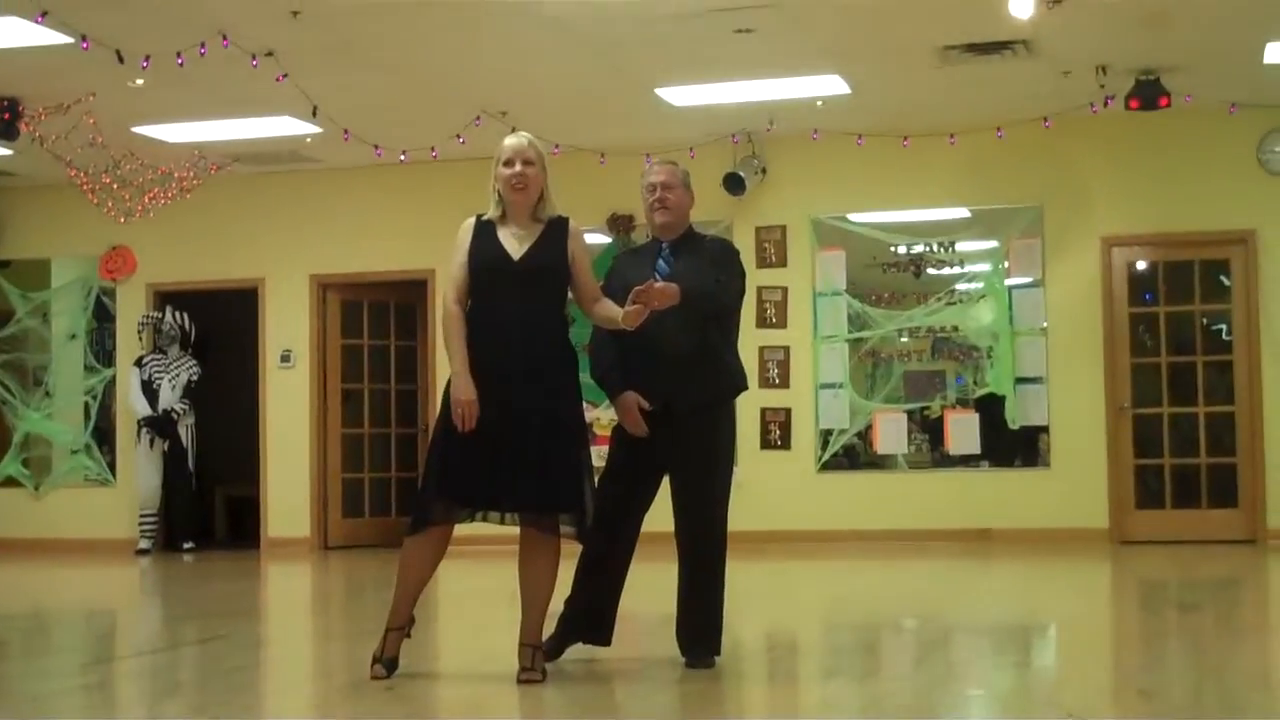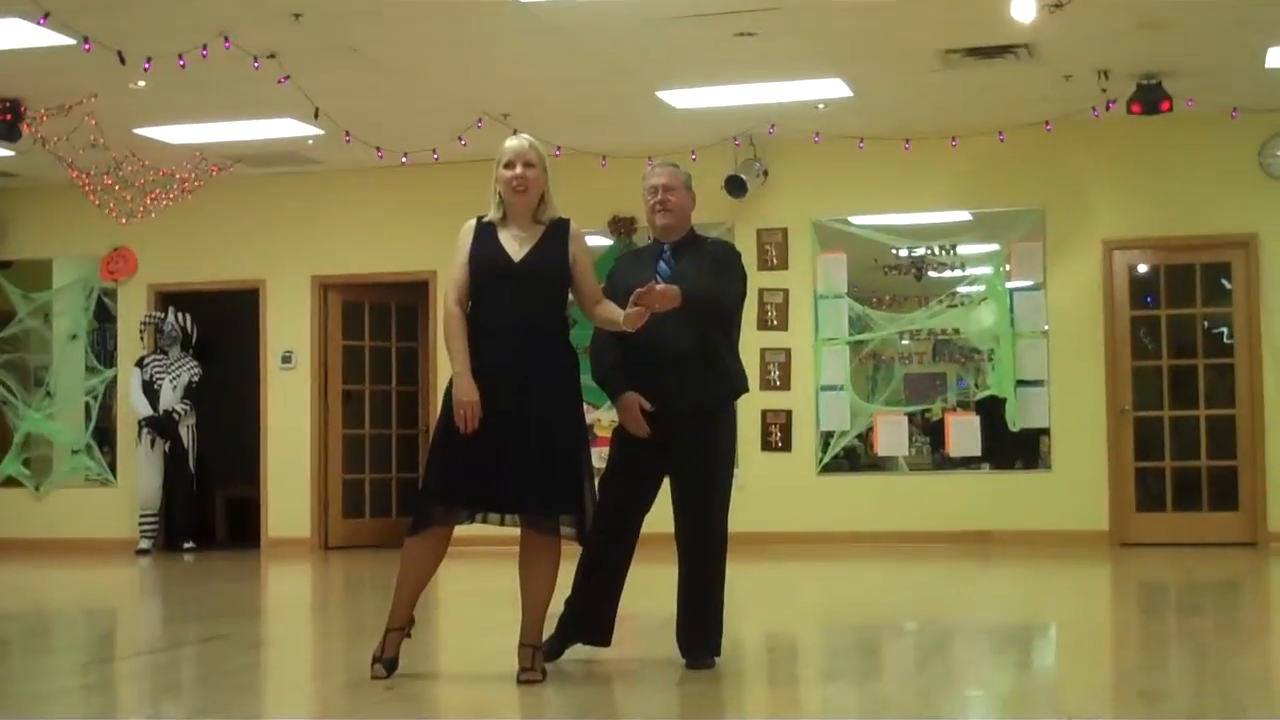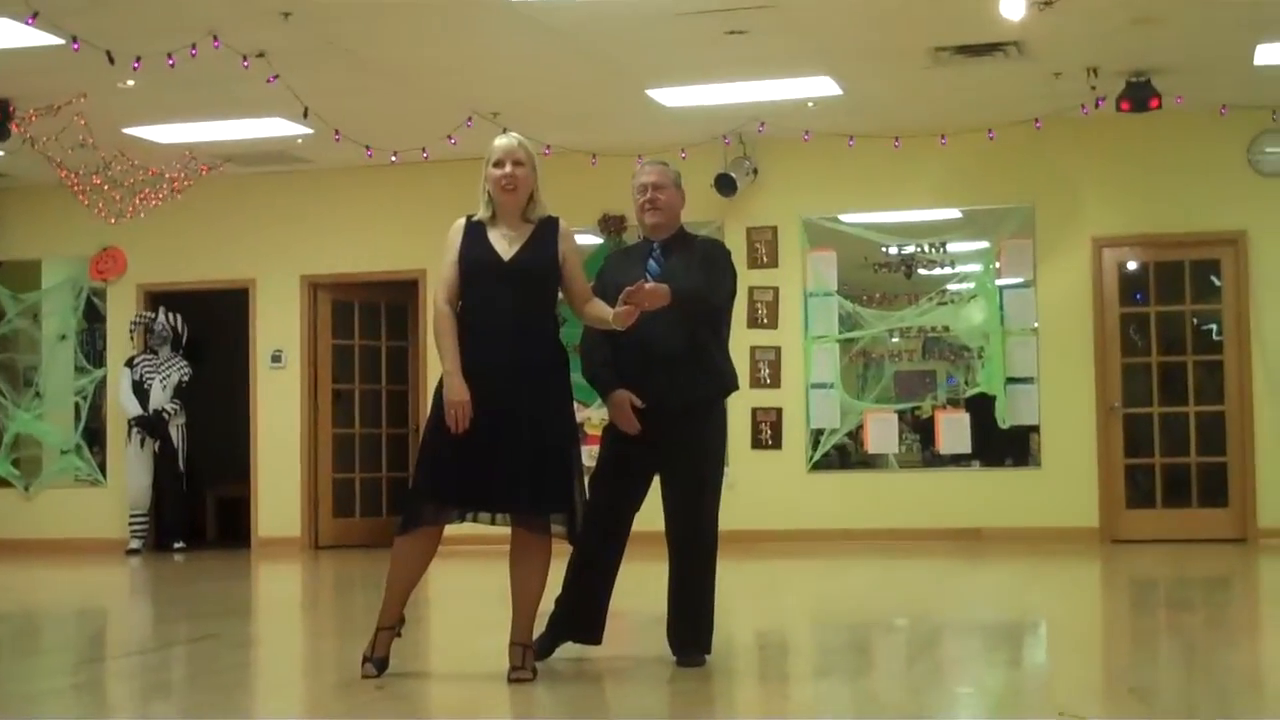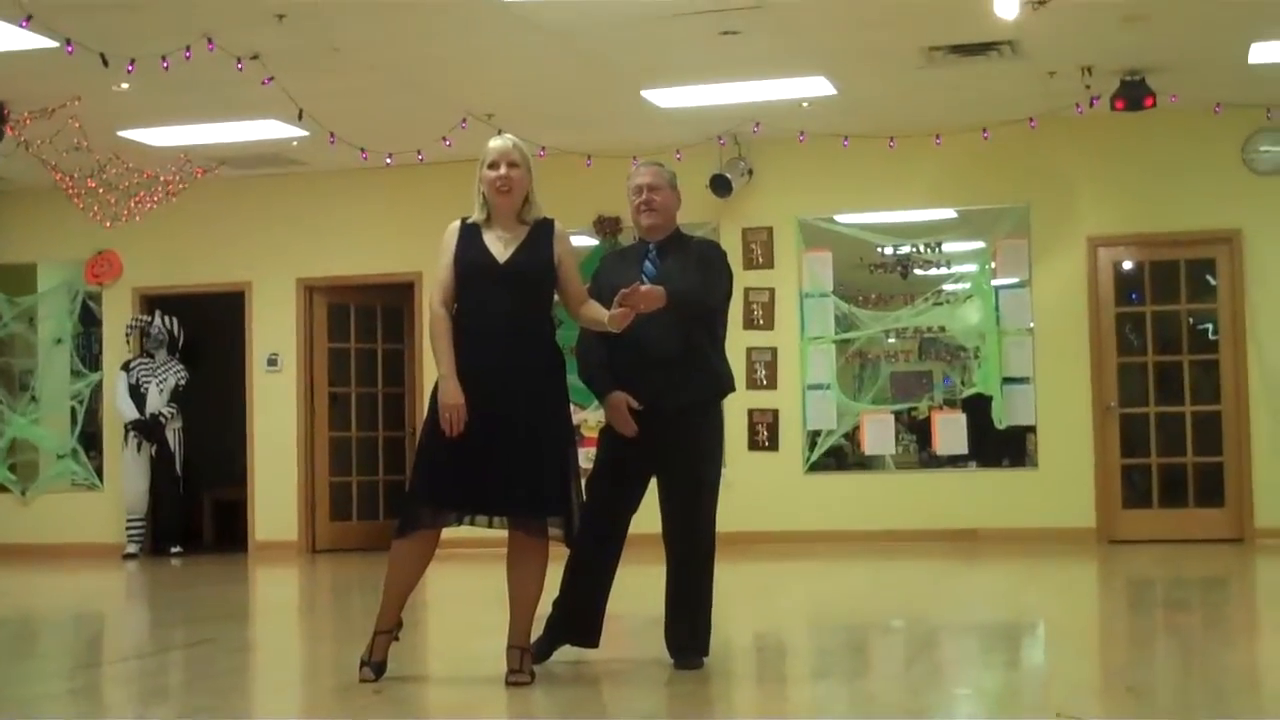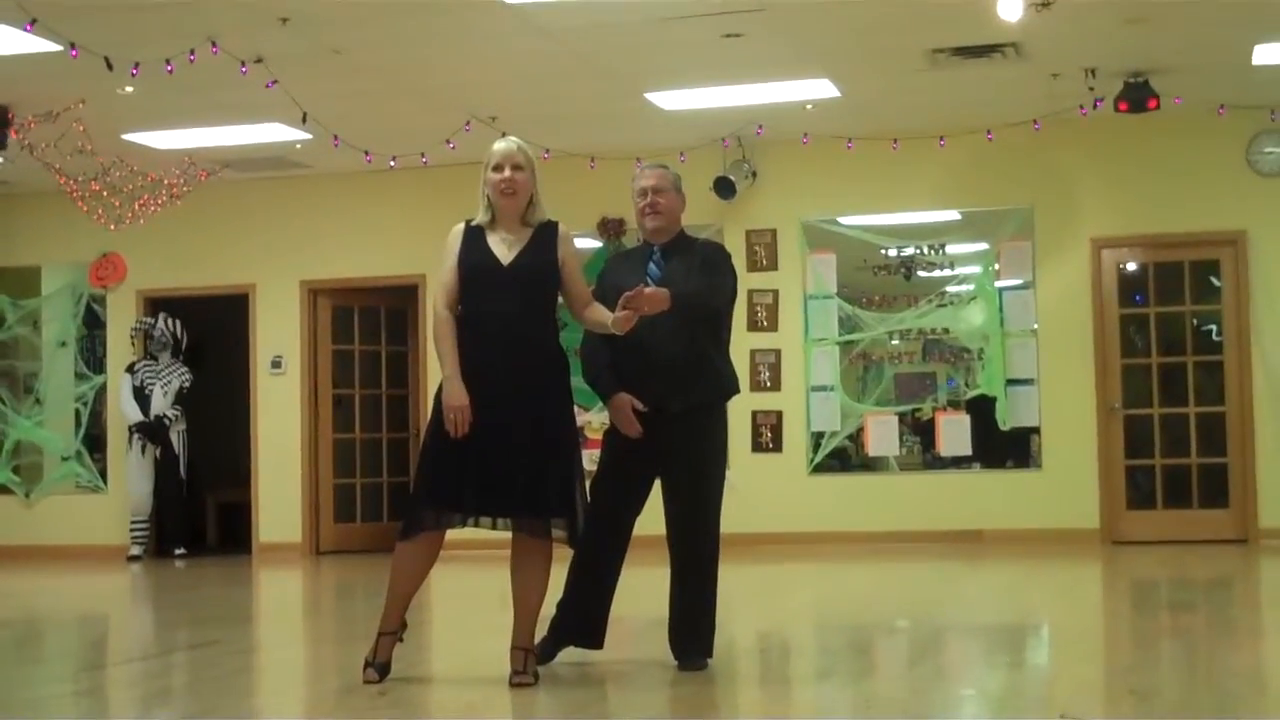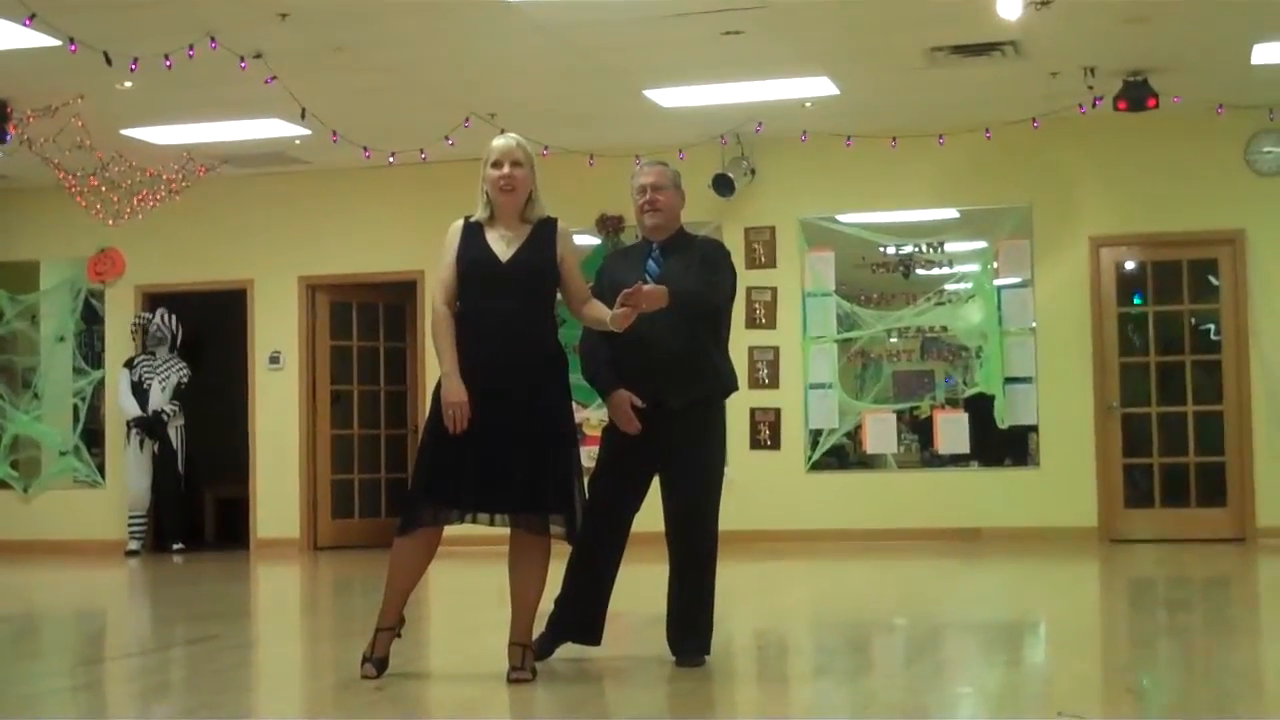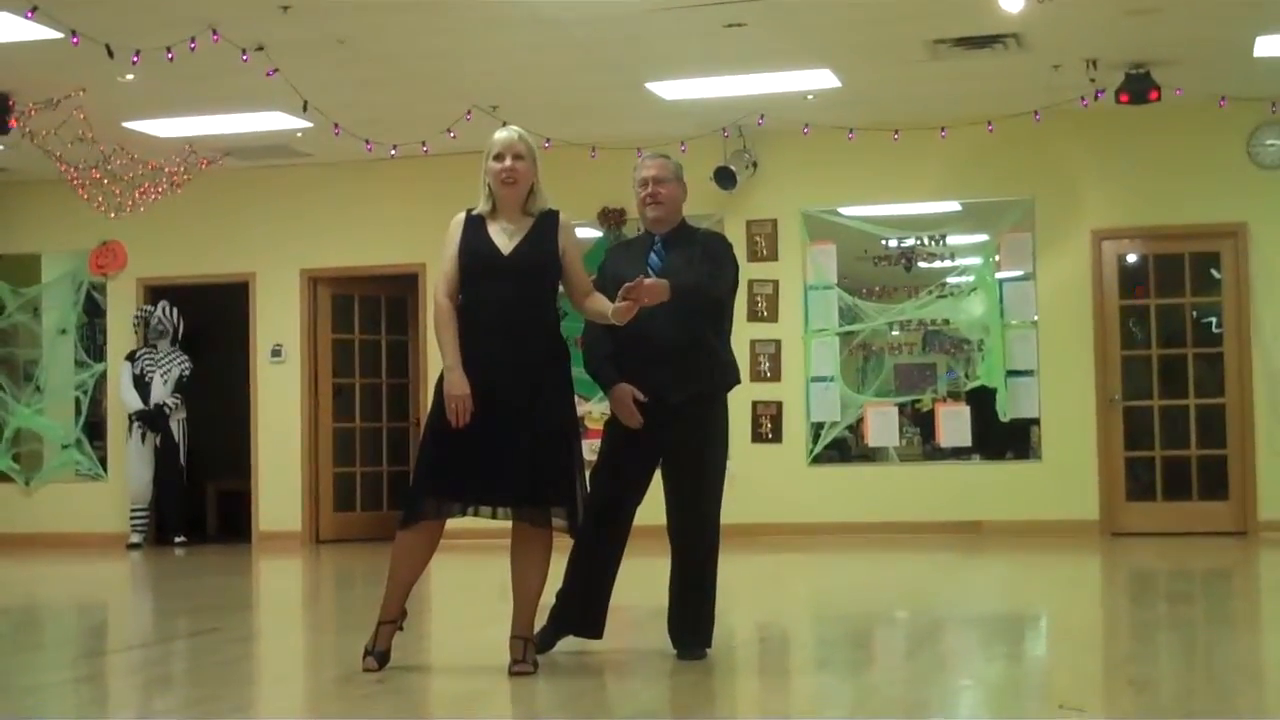
dt=0.2s
person 1, frame 1
left shoulder: (566, 233)
right shoulder: (473, 230)
left elbow: (591, 302)
right elbow: (453, 304)
left wrist: (624, 316)
right wrist: (460, 377)
left hip: (547, 384)
right hip: (480, 382)
left knee: (543, 515)
right knee: (439, 505)
left ankle: (530, 644)
right ankle: (395, 627)
person 1, frame 2
left shoulder: (567, 235)
right shoulder: (474, 232)
left elbow: (593, 304)
right elbow: (454, 306)
left wrist: (625, 319)
right wrist: (462, 378)
left hip: (548, 386)
right hip: (482, 382)
left knee: (543, 515)
right knee: (440, 506)
left ankle: (531, 645)
right ankle: (396, 627)
person 1, frame 3
left shoulder: (556, 234)
right shoulder: (463, 231)
left elbow: (583, 302)
right elbow: (444, 304)
left wrist: (616, 317)
right wrist: (452, 377)
left hip: (538, 384)
right hip: (471, 382)
left knee: (533, 513)
right knee: (430, 504)
left ankle: (521, 643)
right ankle: (386, 626)
person 1, frame 4
left shoulder: (551, 236)
right shoulder: (459, 233)
left elbow: (578, 304)
right elbow: (439, 307)
left wrist: (611, 318)
right wrist: (448, 380)
left hip: (534, 387)
right hip: (468, 385)
left knee: (530, 517)
right knee: (427, 509)
left ankle: (519, 646)
right ankle: (384, 630)
person 1, frame 5
left shoulder: (555, 238)
right shoulder: (463, 236)
left elbow: (582, 306)
right elbow: (443, 310)
left wrist: (616, 320)
right wrist: (452, 383)
left hip: (538, 389)
right hip: (471, 387)
left knee: (534, 518)
right knee: (432, 510)
left ankle: (523, 647)
right ankle: (388, 631)
person 1, frame 6
left shoulder: (554, 234)
right shoulder: (461, 232)
left elbow: (581, 303)
right elbow: (442, 306)
left wrist: (613, 318)
right wrist: (450, 378)
left hip: (536, 385)
right hip: (470, 383)
left knee: (532, 514)
right knee: (429, 505)
left ankle: (521, 643)
right ankle: (385, 628)
person 1, frame 7
left shoulder: (556, 227)
right shoulder: (464, 225)
left elbow: (582, 295)
right elbow: (444, 299)
left wrist: (616, 311)
right wrist: (453, 372)
left hip: (539, 379)
right hip: (472, 376)
left knee: (534, 507)
right knee: (432, 498)
left ankle: (523, 636)
right ankle: (388, 620)
person 2, frame 1
left shoulder: (719, 254)
right shoulder: (625, 265)
left elbow: (724, 303)
right elbow: (602, 335)
left wrist: (678, 295)
right wrist: (617, 390)
left hip: (705, 411)
right hip: (640, 410)
left knee: (702, 529)
right knee: (611, 521)
left ankle: (699, 640)
right ankle: (577, 625)
person 2, frame 2
left shoulder: (720, 257)
right shoulder: (627, 267)
left elbow: (725, 305)
right elbow: (603, 336)
left wrist: (679, 297)
right wrist: (619, 391)
left hip: (706, 413)
right hip: (641, 411)
left knee: (703, 530)
right knee: (611, 522)
left ankle: (699, 641)
right ankle: (577, 625)
person 2, frame 3
left shoulder: (710, 255)
right shoulder: (616, 265)
left elbow: (715, 303)
right elbow: (593, 334)
left wrist: (668, 296)
right wrist: (609, 389)
left hip: (696, 410)
right hip: (631, 410)
left knee: (693, 528)
right knee: (602, 520)
left ankle: (690, 639)
right ankle: (567, 624)
person 2, frame 4
left shoulder: (705, 255)
right shoulder: (612, 266)
left elbow: (711, 303)
right elbow: (589, 336)
left wrist: (664, 297)
right wrist: (606, 391)
left hip: (692, 411)
right hip: (627, 412)
left knee: (691, 530)
right knee: (599, 523)
left ankle: (688, 642)
right ankle: (564, 627)
person 2, frame 5
left shoulder: (710, 257)
right shoulder: (616, 268)
left elbow: (715, 306)
right elbow: (593, 338)
left wrist: (667, 299)
right wrist: (610, 392)
left hip: (696, 413)
right hip: (631, 413)
left knee: (694, 531)
right knee: (603, 524)
left ankle: (692, 643)
right ankle: (569, 628)
person 2, frame 6
left shoulder: (709, 255)
right shoulder: (615, 265)
left elbow: (713, 303)
right elbow: (592, 335)
left wrist: (666, 297)
right wrist: (610, 389)
left hip: (695, 410)
right hip: (630, 410)
left knee: (693, 529)
right knee: (601, 520)
left ankle: (690, 639)
right ankle: (567, 625)
person 2, frame 7
left shoulder: (712, 248)
right shoulder: (618, 258)
left elbow: (715, 295)
right elbow: (595, 328)
left wrist: (668, 290)
right wrist: (612, 382)
left hip: (697, 403)
right hip: (633, 403)
left knee: (694, 522)
right knee: (604, 513)
left ankle: (691, 632)
right ankle: (568, 617)
person 3, frame 1
left shoulder: (190, 366)
right shoulder: (143, 362)
left elbow: (190, 398)
right elbow: (134, 394)
left wrist: (170, 418)
right wrist: (150, 418)
left hip: (179, 429)
right hip: (149, 429)
left knee: (181, 482)
right knee: (149, 482)
left ankle: (184, 536)
right ankle: (146, 536)
person 3, frame 2
left shoulder: (192, 367)
right shoulder: (144, 362)
left elbow: (190, 399)
right elbow: (135, 394)
left wrist: (171, 419)
right wrist: (151, 419)
left hip: (181, 430)
right hip: (150, 429)
left knee: (182, 482)
right knee: (149, 483)
left ankle: (185, 536)
right ankle: (146, 536)
person 3, frame 3
left shoulder: (182, 366)
right shoulder: (134, 362)
left elbow: (180, 399)
right elbow: (125, 394)
left wrist: (161, 418)
right wrist: (140, 418)
left hip: (171, 429)
right hip: (140, 429)
left knee: (172, 482)
right knee: (139, 483)
left ankle: (174, 536)
right ankle: (136, 536)
person 3, frame 4
left shoulder: (178, 370)
right shoulder: (131, 366)
left elbow: (177, 402)
right elbow: (121, 398)
left wrist: (157, 422)
right wrist: (137, 422)
left hip: (167, 433)
right hip: (136, 433)
left knee: (169, 486)
right knee: (136, 487)
left ankle: (171, 541)
right ankle: (133, 540)
person 3, frame 5
left shoulder: (182, 372)
right shoulder: (134, 369)
left elbow: (181, 405)
right elbow: (125, 400)
left wrist: (161, 424)
right wrist: (141, 424)
left hip: (171, 436)
right hip: (141, 435)
left knee: (172, 488)
right knee: (140, 489)
left ankle: (175, 542)
right ankle: (137, 542)
person 3, frame 6
left shoulder: (180, 368)
right shoulder: (133, 364)
left elbow: (179, 400)
right elbow: (123, 395)
left wrist: (160, 419)
right wrist: (139, 419)
left hip: (169, 431)
right hip: (139, 430)
left knee: (170, 484)
right knee: (138, 484)
left ankle: (174, 537)
right ankle: (135, 537)
person 3, frame 7
left shoulder: (182, 361)
right shoulder: (134, 357)
left elbow: (181, 393)
right elbow: (125, 389)
left wrist: (162, 412)
right wrist: (141, 412)
left hip: (171, 424)
right hip: (140, 424)
left knee: (172, 476)
right knee: (140, 477)
left ankle: (175, 530)
right ankle: (137, 530)
